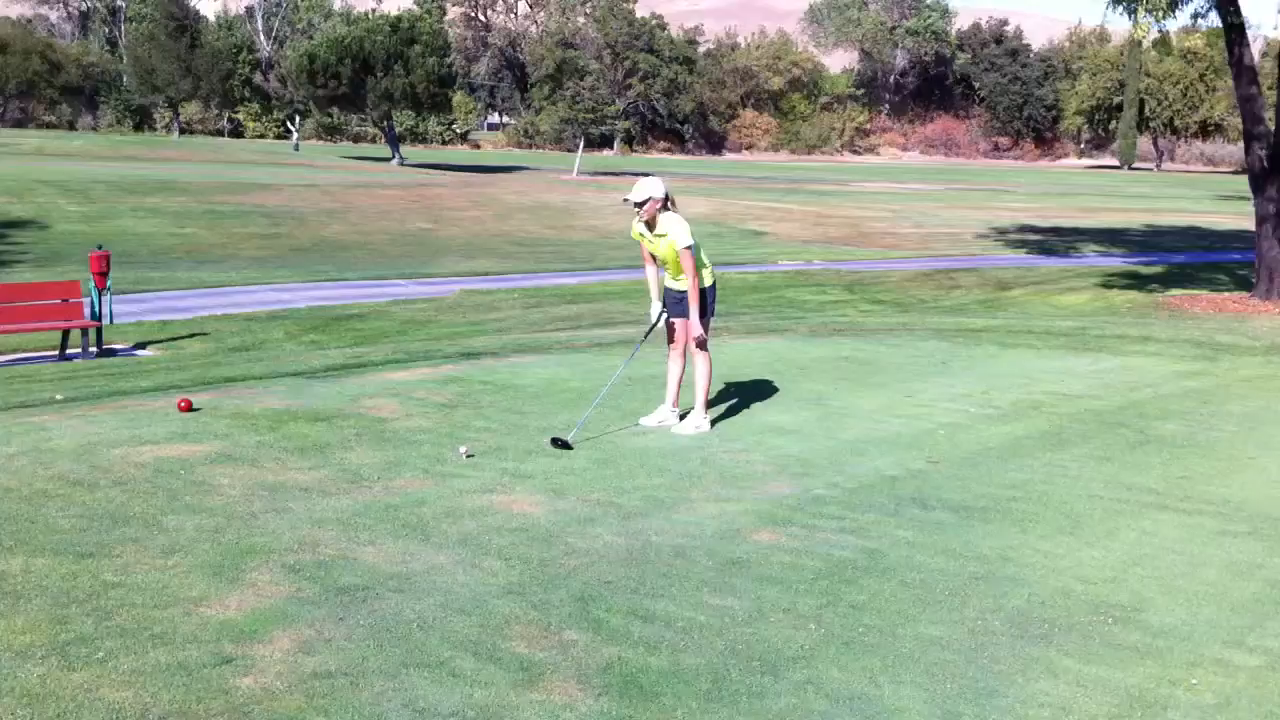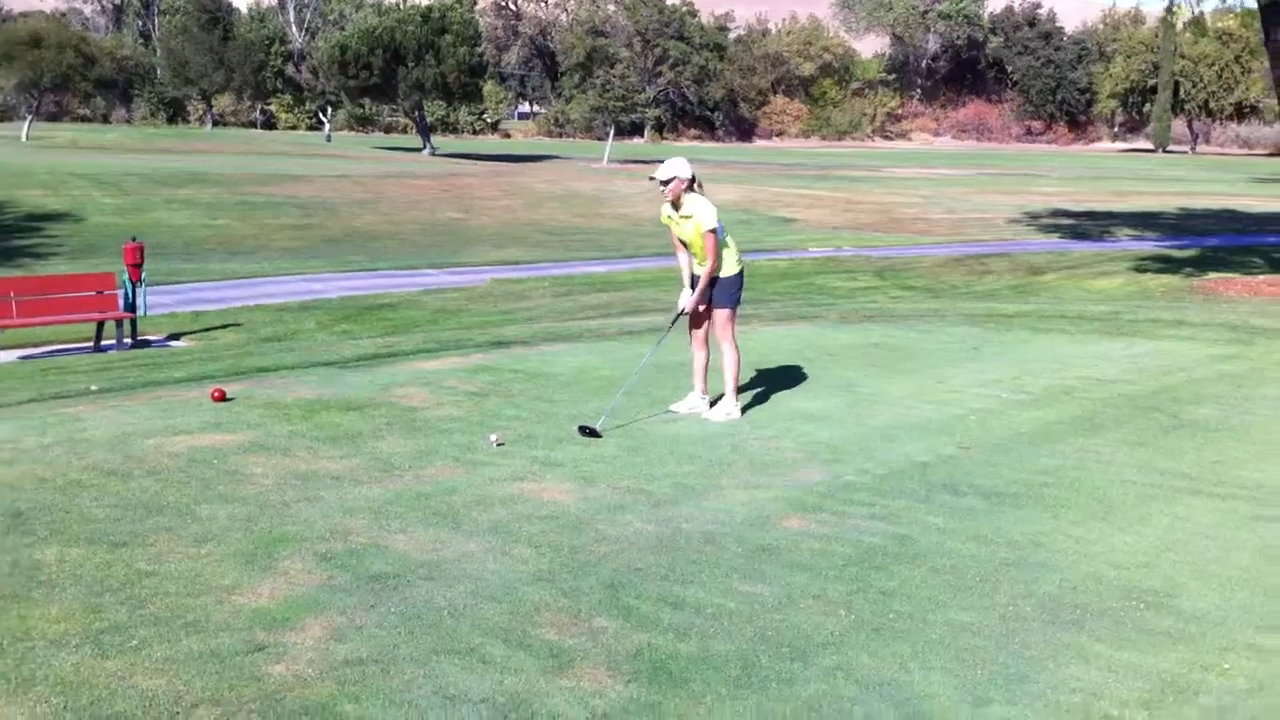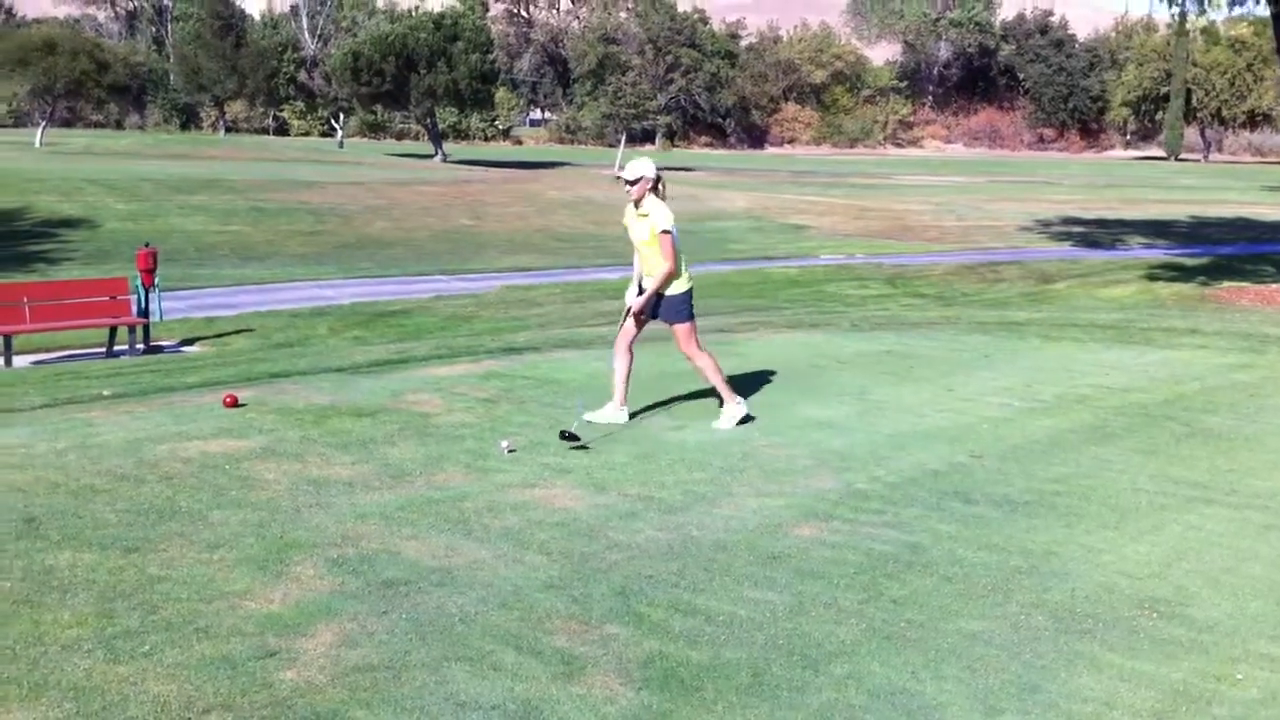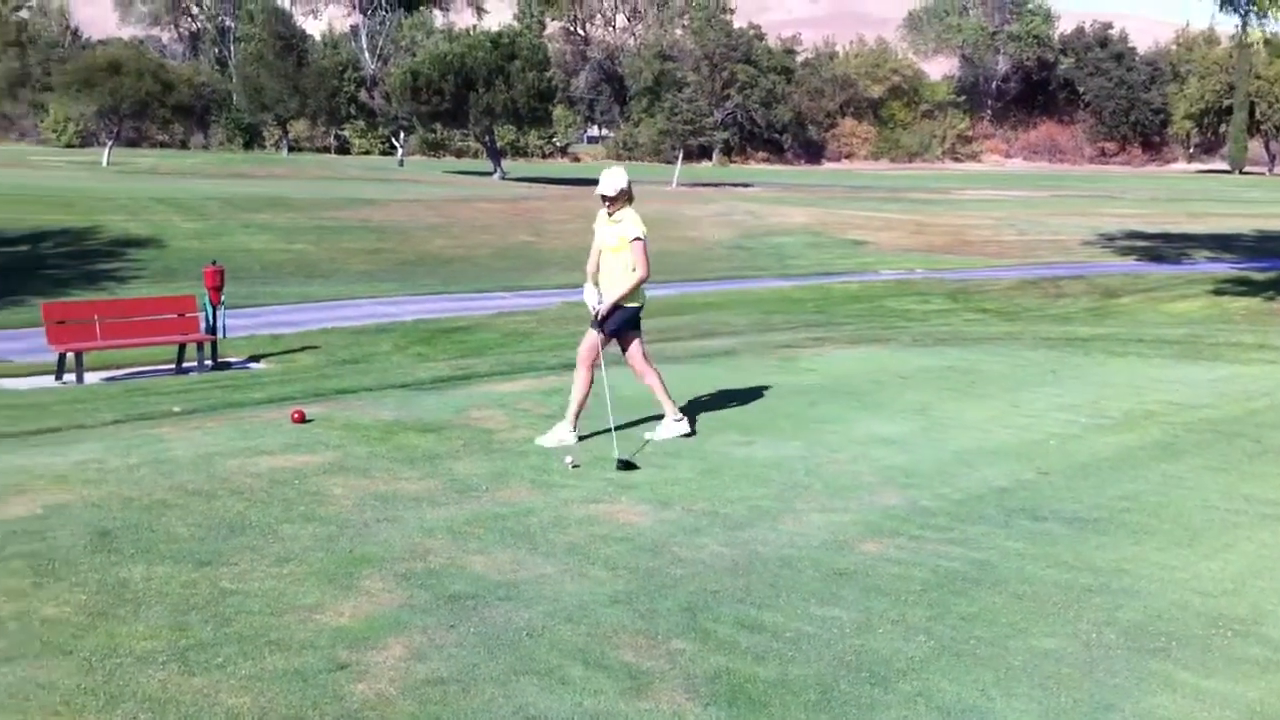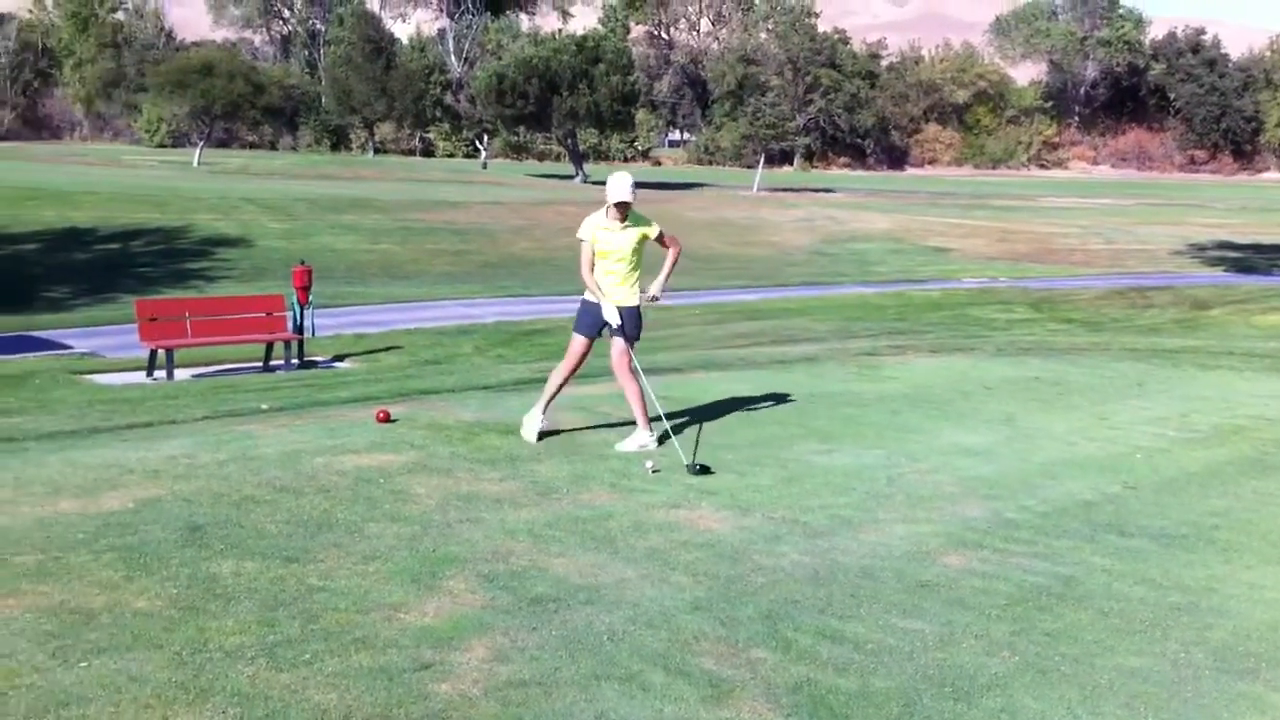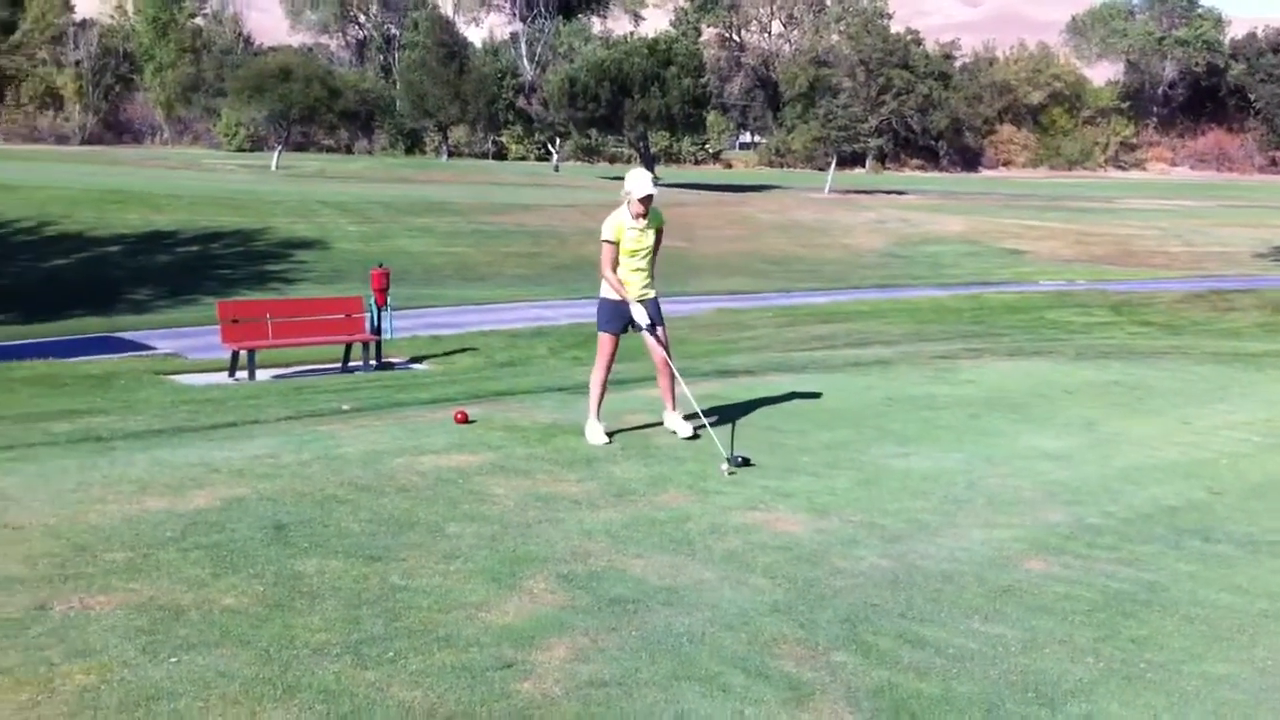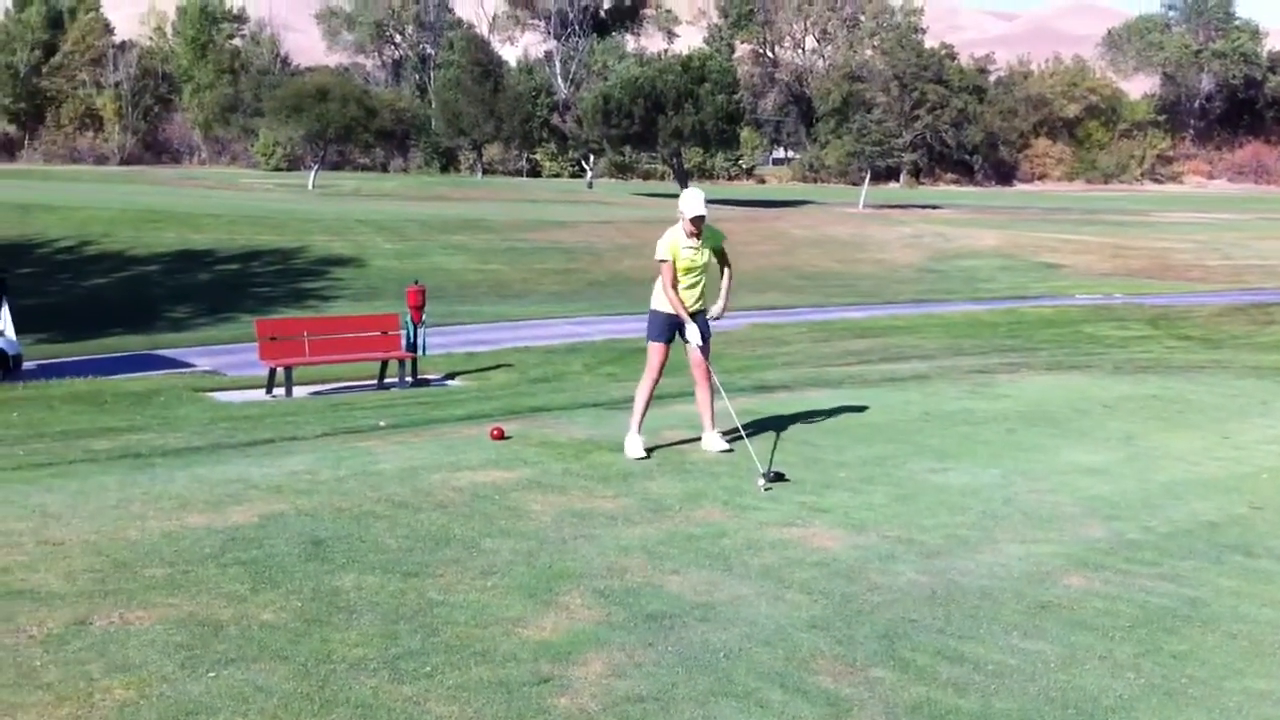
dt=0.5s
person 1, frame 1
left shoulder: (677, 228)
right shoulder: (639, 226)
left elbow: (693, 278)
right elbow: (650, 264)
left wrist: (696, 320)
right wrist: (655, 301)
left hip: (699, 286)
right hip: (673, 286)
left knee: (698, 348)
right knee: (675, 347)
left ankle: (700, 415)
right ankle: (670, 409)
person 1, frame 2
left shoulder: (703, 211)
right shoulder: (668, 210)
left elbow: (713, 261)
right elbow: (681, 251)
left wrist: (696, 297)
right wrist: (686, 288)
left hip: (726, 272)
right hip: (702, 272)
left knee: (724, 336)
right knee: (697, 333)
left ankle: (730, 402)
right ankle: (699, 396)
person 1, frame 3
left shoulder: (660, 215)
right shoulder: (631, 211)
left elbow: (670, 266)
left wrist: (644, 297)
right wrist: (634, 286)
left hip: (674, 290)
right hip: (649, 288)
left knee: (690, 349)
right knee: (622, 339)
left ankle: (733, 403)
right ankle: (618, 406)
person 1, frame 4
left shoulder: (631, 224)
right shoulder: (603, 217)
left elbow: (643, 273)
right elbow: (594, 256)
left wrist: (611, 302)
right wrist: (590, 285)
left hip: (623, 303)
right hip: (612, 300)
left knee: (584, 358)
right knee: (638, 361)
left ankle: (568, 428)
right ankle: (675, 418)
person 1, frame 5
left shoulder: (642, 225)
right shoulder: (591, 224)
left elbow: (675, 248)
right elbow: (586, 271)
left wrist: (660, 282)
right wrist: (605, 303)
left hip: (628, 304)
right hip: (595, 301)
left knee: (621, 366)
right knee: (571, 362)
left ankle: (645, 431)
right ankle: (538, 414)
person 1, frame 6
left shoulder: (655, 217)
right shoulder: (613, 223)
right elbow: (607, 271)
right wrist: (631, 303)
left hip: (646, 297)
right hip: (615, 298)
left knee: (662, 357)
right knee: (604, 361)
left ankle: (671, 414)
right ankle: (593, 422)
person 1, frame 7
left shoulder: (713, 236)
right shoulder: (668, 241)
left elbow: (725, 266)
right elbow: (668, 288)
left wrist: (723, 299)
right wrist: (688, 323)
left hip: (697, 311)
right hip: (665, 310)
left knee: (702, 371)
right knee: (653, 372)
left ankle: (709, 433)
right ankle: (634, 435)
